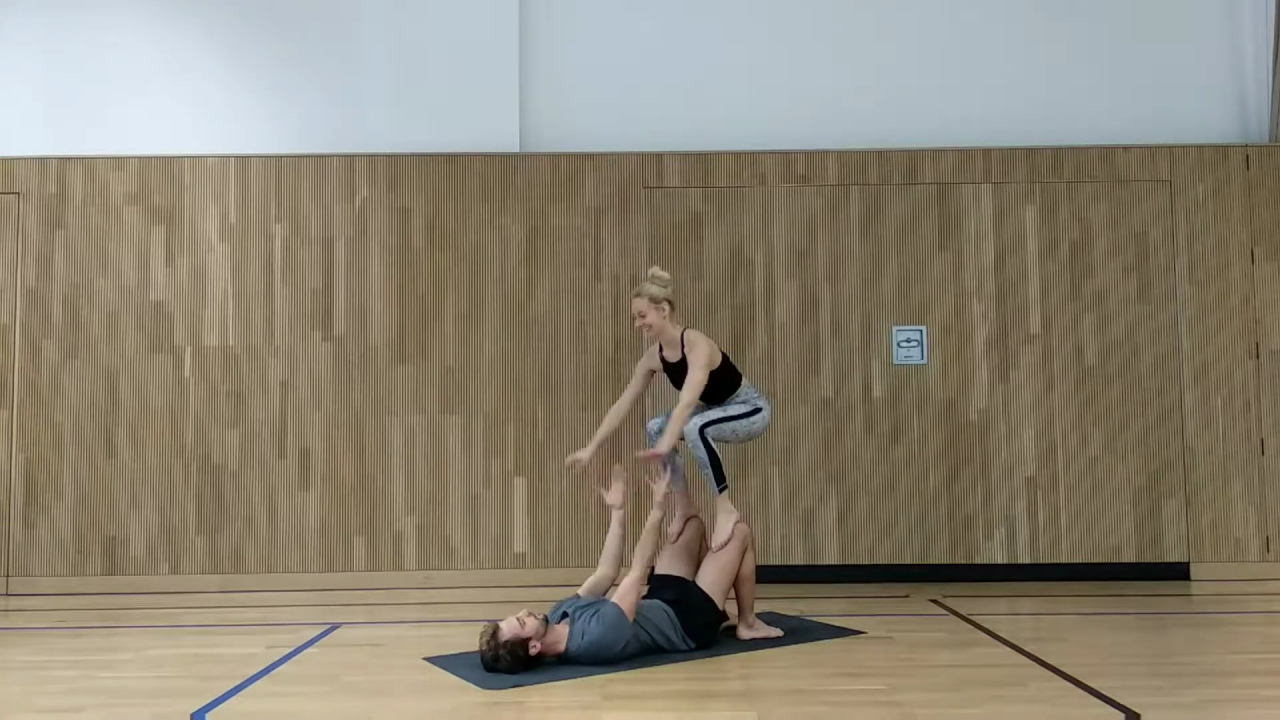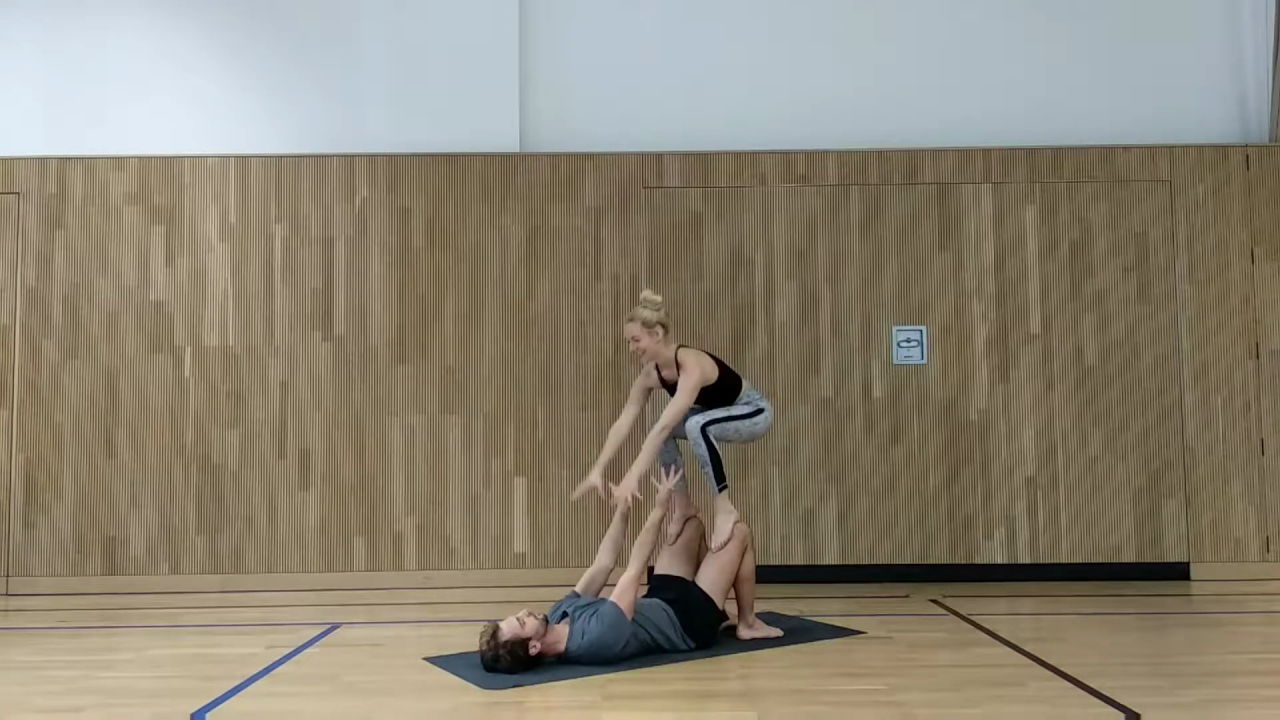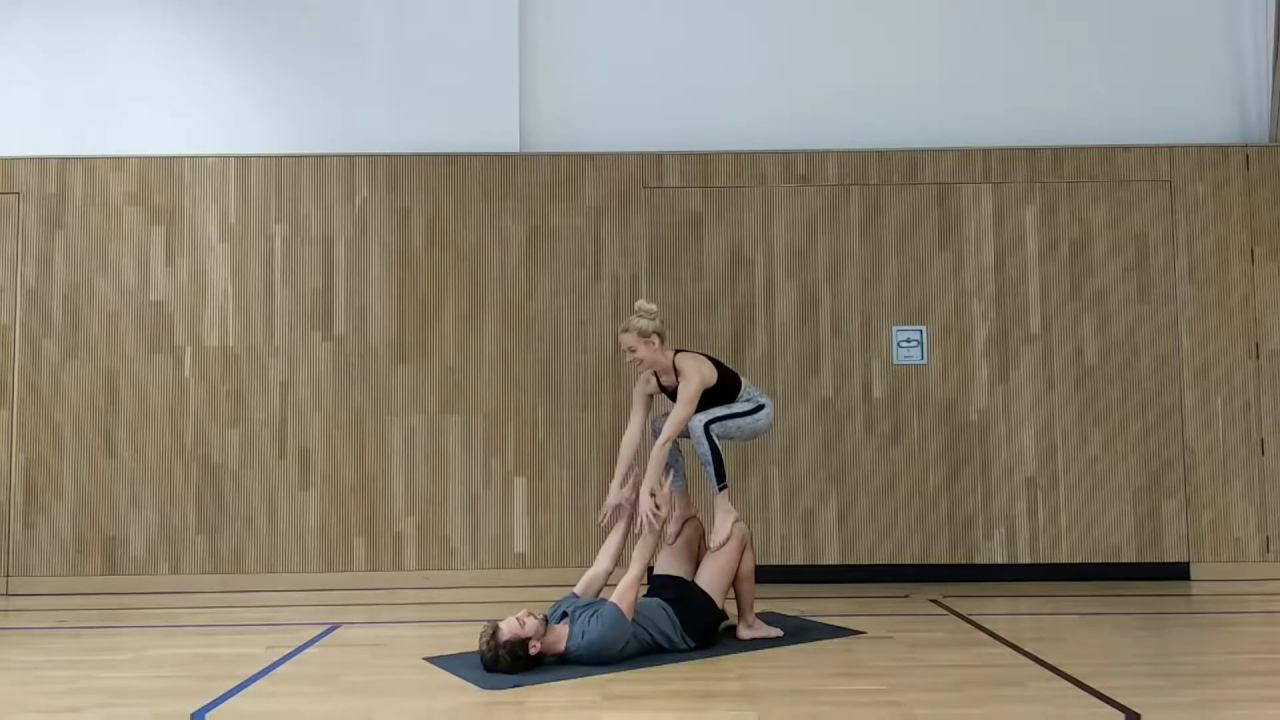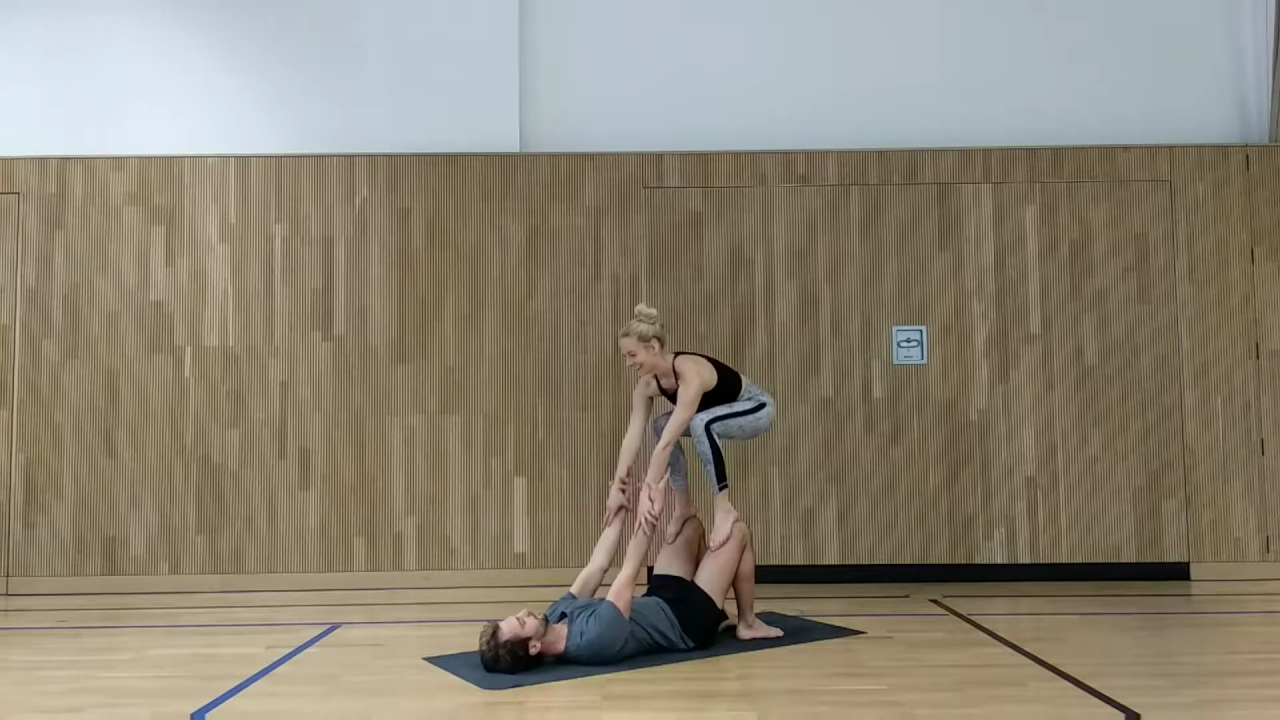
dt=0.3s
person 1, frame 1
left shoulder: (558, 617)
right shoulder: (597, 639)
left elbow: (606, 572)
right elbow: (638, 574)
left wrist: (617, 512)
right wrist: (657, 509)
left hip: (661, 605)
right hip: (689, 623)
left knee: (694, 524)
right knee: (740, 533)
left ankle: (719, 613)
right ankle: (748, 624)
person 1, frame 2
left shoulder: (559, 616)
right shoulder: (597, 638)
left elbow: (601, 566)
right elbow: (634, 571)
left wrist: (622, 508)
right wrist: (659, 509)
left hip: (662, 603)
right hip: (689, 623)
left knee: (693, 524)
right knee: (740, 532)
left ankle: (718, 613)
right ankle: (748, 624)
person 1, frame 3
left shoulder: (558, 616)
right shoulder: (597, 639)
left elbow: (601, 567)
right elbow: (635, 572)
left wrist: (626, 512)
right wrist: (659, 514)
left hip: (661, 604)
right hip: (689, 623)
left knee: (692, 524)
right knee: (738, 532)
left ankle: (719, 613)
right ankle: (748, 623)
person 1, frame 4
left shoulder: (557, 617)
right shoulder: (595, 640)
left elbow: (597, 565)
right elbow: (629, 571)
left wrist: (621, 509)
right wrist: (649, 514)
left hip: (660, 603)
right hip: (688, 623)
left knee: (692, 525)
right knee: (738, 532)
left ankle: (717, 612)
right ankle: (748, 623)
person 2, frame 1
left shoulder: (697, 345)
right shoulder: (654, 357)
left elbow: (687, 403)
right elbow: (623, 403)
left wrist: (667, 443)
right wrist: (591, 447)
left hip: (752, 409)
right hip: (718, 409)
left knee: (695, 426)
right knee: (656, 427)
left ankle: (725, 508)
right ankle: (683, 505)
person 2, frame 2
left shoulder: (692, 365)
right shoulder: (649, 375)
left elbow: (664, 426)
right elbow: (623, 423)
left wrist: (633, 477)
right wrist: (596, 471)
left hip: (754, 411)
right hip: (722, 413)
left knee: (696, 425)
right knee: (662, 432)
left ankle: (725, 508)
right ankle: (683, 506)
person 2, frame 3
left shoulder: (690, 371)
right shoulder: (647, 381)
left elbow: (666, 440)
right elbow: (632, 434)
left wrist: (646, 492)
right wrist: (615, 488)
left hip: (754, 408)
right hip: (722, 410)
left knee: (699, 424)
right knee: (659, 426)
left ankle: (724, 509)
right ankle: (682, 506)
person 2, frame 4
left shoulder: (690, 374)
right shoulder: (647, 384)
left elbow: (667, 443)
right elbow: (633, 436)
left hip: (756, 407)
right hip: (723, 411)
left knee: (701, 423)
right knee: (661, 425)
left ankle: (724, 509)
right ankle: (683, 506)
